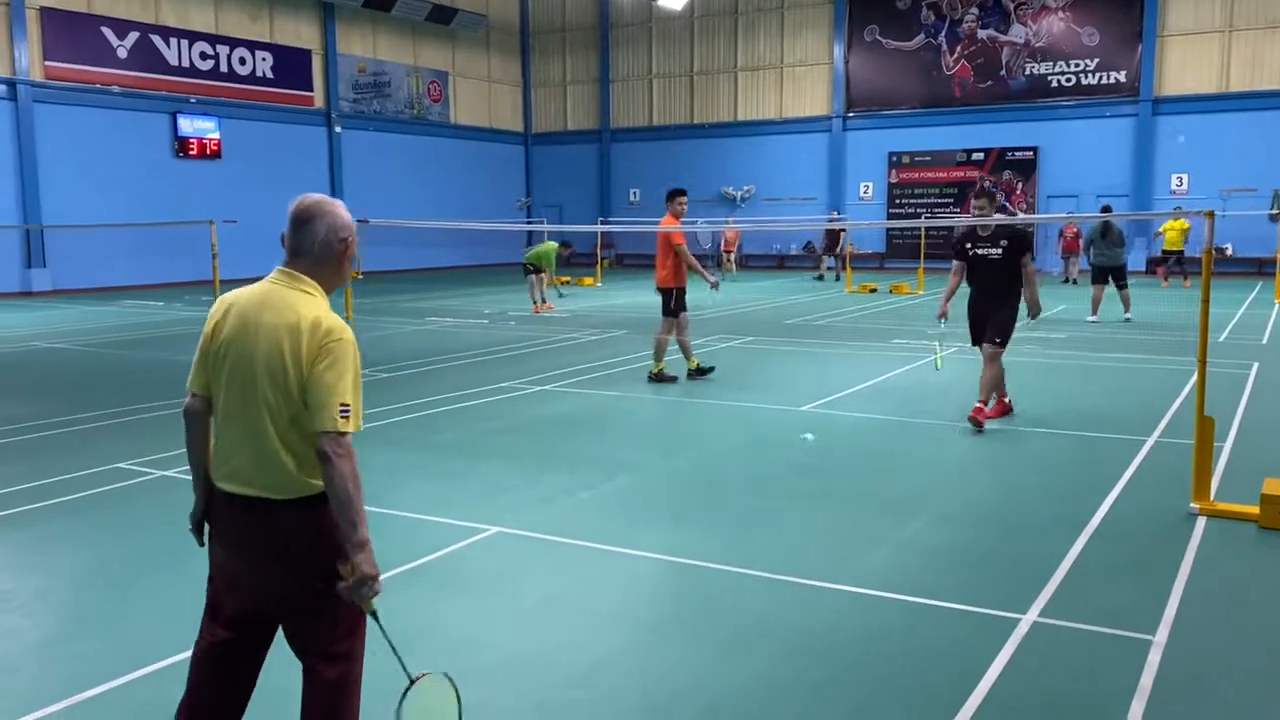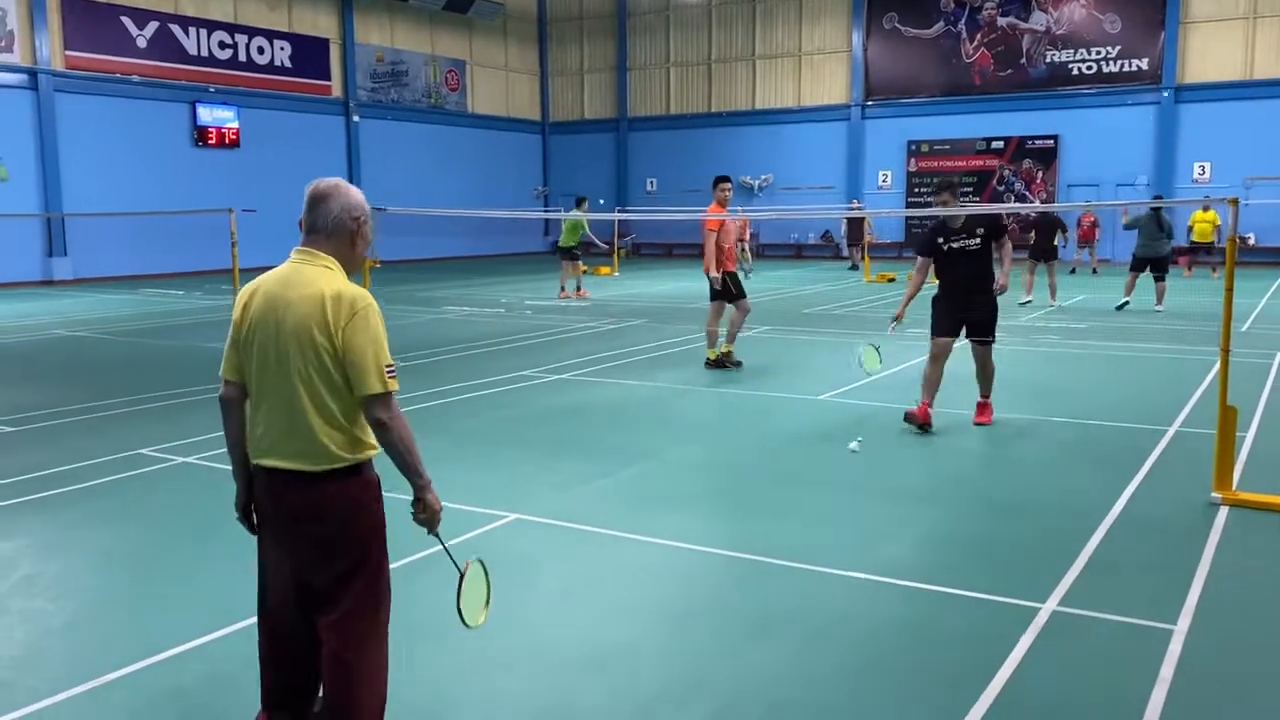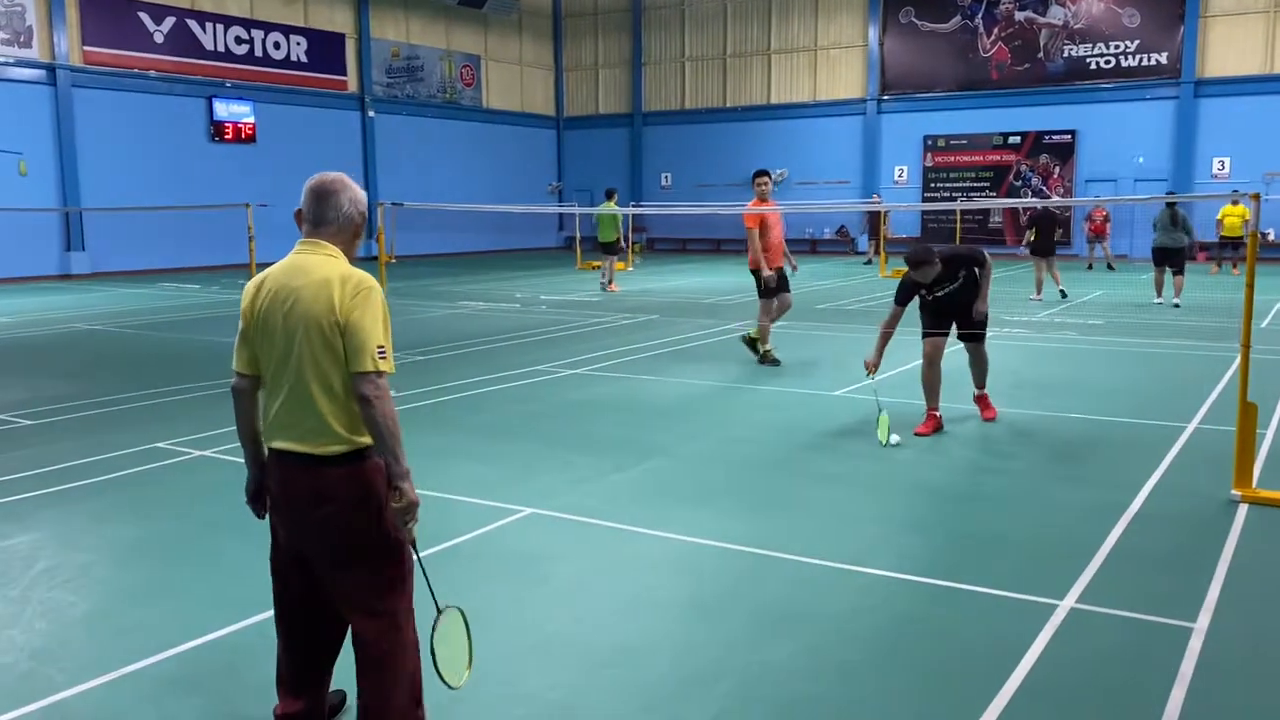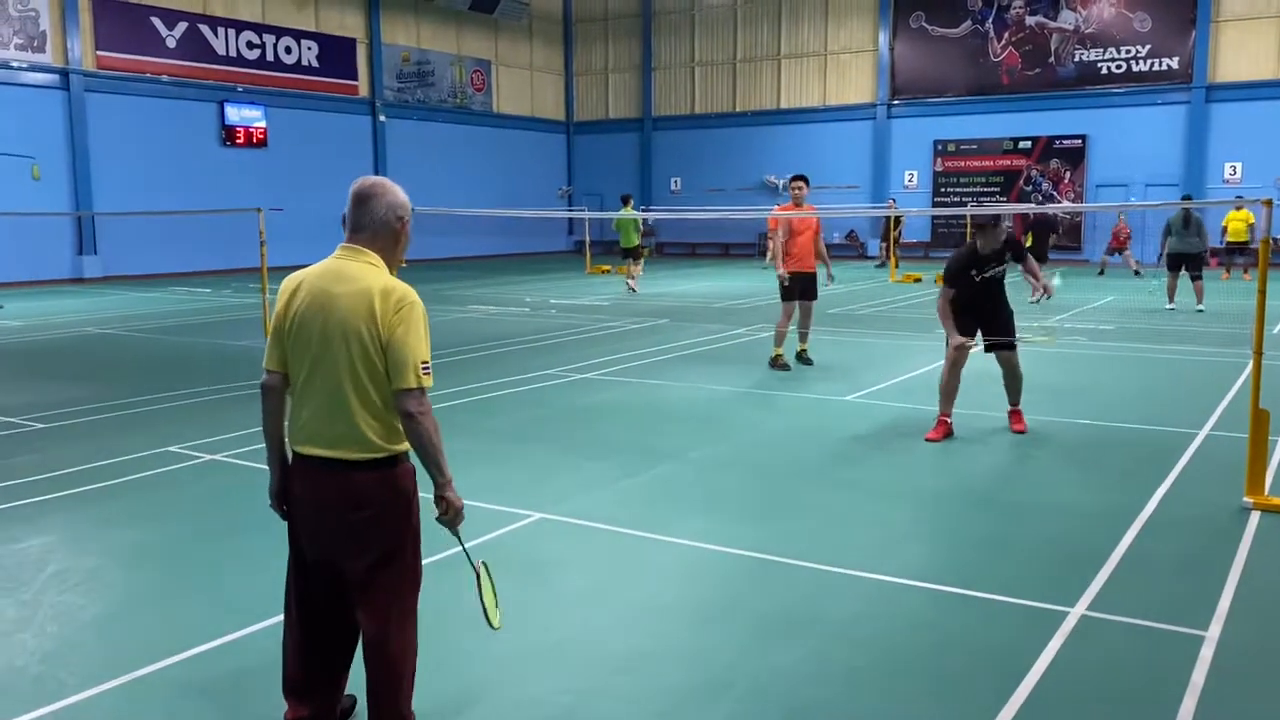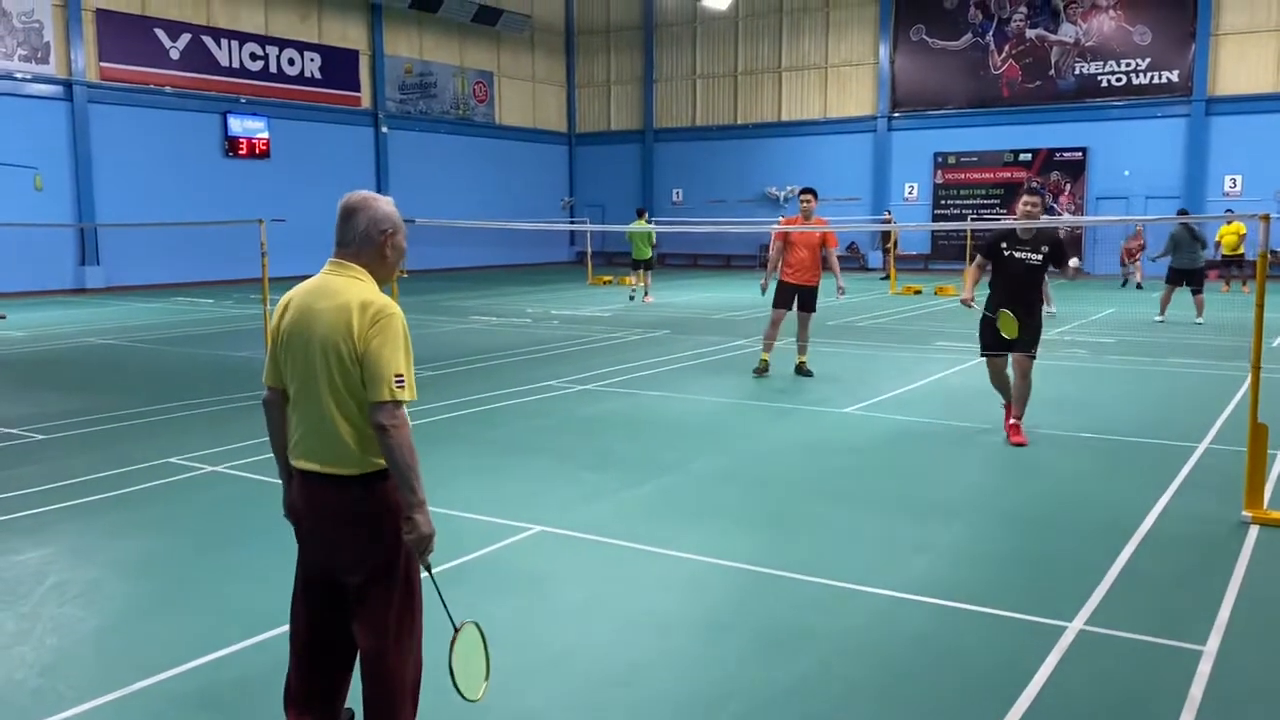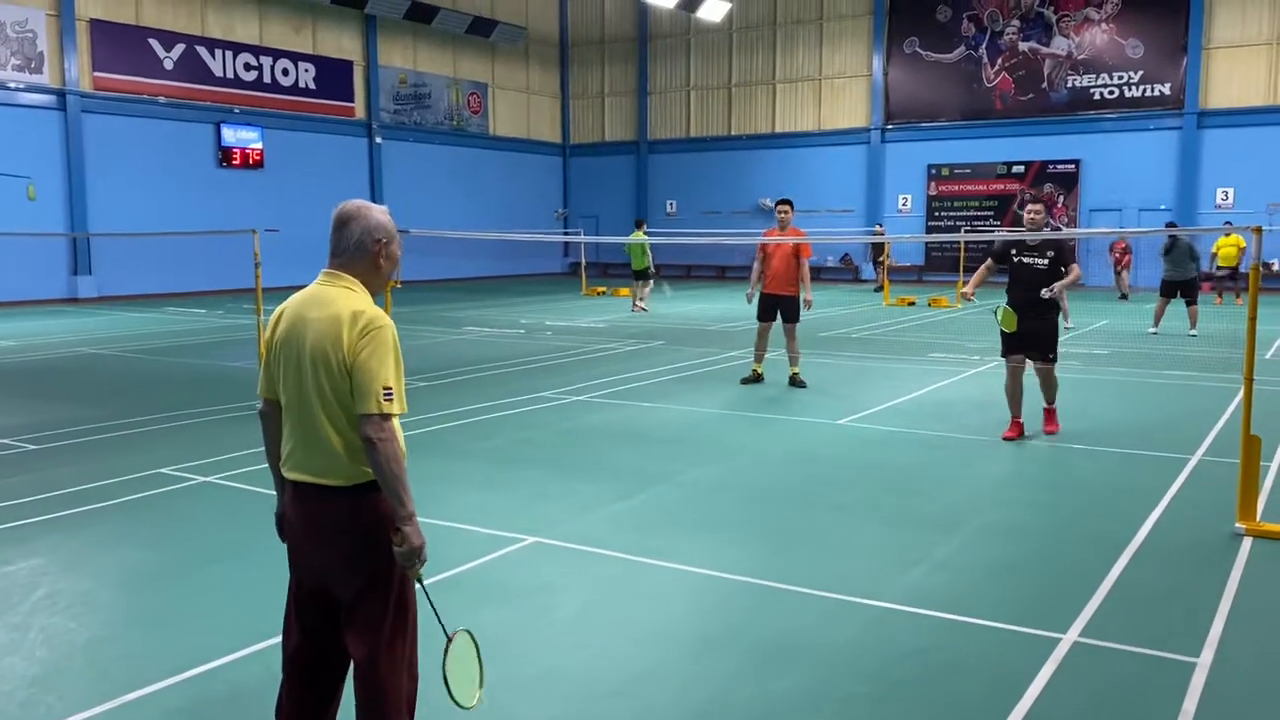
dt=0.5s
person 1, frame 1
left shoulder: (227, 307)
right shoulder: (327, 331)
left elbow: (195, 411)
right elbow: (332, 449)
left wrist: (204, 493)
right wrist: (358, 546)
left hip: (232, 507)
right hip: (303, 515)
left knee: (224, 637)
right knee: (330, 647)
person 1, frame 2
left shoulder: (254, 293)
right shoulder: (349, 301)
left elbow: (231, 398)
right elbow: (380, 411)
left wrist: (244, 481)
right wrist: (422, 486)
left hip: (272, 485)
right hip: (338, 488)
left knee: (285, 612)
right knee: (352, 623)
person 1, frame 3
left shoulder: (261, 285)
right shoulder: (356, 286)
left elbow: (243, 388)
right elbow: (370, 391)
left wrist: (255, 467)
right wrist: (401, 477)
left hip: (284, 469)
right hip: (347, 471)
left knee: (301, 600)
right knee: (380, 603)
person 1, frame 4
left shoulder: (295, 286)
right shoulder: (395, 297)
left elbow: (272, 386)
right elbow: (412, 407)
left wrist: (278, 468)
right wrist: (444, 485)
left hip: (308, 475)
right hip: (375, 479)
left knee: (314, 605)
right knee: (388, 615)
person 1, frame 5
left shoulder: (292, 301)
right shoulder: (376, 309)
left elbow: (273, 402)
right elbow: (388, 420)
left wrist: (289, 480)
right wrist: (417, 506)
left hip: (309, 487)
right hip: (366, 493)
left knee: (317, 617)
right knee: (387, 628)
person 1, frame 6
left shoulder: (287, 311)
right shoulder: (368, 321)
left elbow: (269, 412)
right elbow: (375, 433)
left wrist: (284, 492)
right wrist: (407, 519)
left hip: (302, 500)
right hip: (359, 505)
left knee: (310, 632)
right knee: (381, 642)
person 2, frame 1
left shoulder: (1011, 234)
right shoulder: (964, 238)
left elbow: (1027, 266)
right elbow: (956, 274)
left wrist: (1033, 298)
right wrist: (944, 303)
left hip: (1005, 304)
right hip: (978, 304)
left knee: (991, 354)
right knee: (988, 356)
left ankle: (980, 409)
right ankle: (1002, 400)
person 2, frame 2
left shoulder: (986, 220)
right shoulder: (933, 233)
left elbow: (1004, 244)
right elbow: (920, 272)
left wrist: (1004, 274)
right wrist: (904, 306)
left hip: (982, 300)
right hip: (947, 300)
left knee: (983, 355)
right knee: (937, 352)
left ankle: (984, 403)
right ankle: (924, 410)
person 2, frame 3
left shoulder: (960, 256)
right shoulder: (909, 282)
left elbow: (986, 262)
right elbow: (893, 318)
left wrist: (983, 299)
right wrist: (877, 355)
left hip: (970, 304)
right hip: (935, 310)
left knee: (977, 350)
right knee: (931, 354)
left ankle: (981, 395)
right ankle: (933, 415)
person 2, frame 4
left shoulder: (1009, 243)
right shoulder: (960, 260)
left elbow: (1026, 259)
right elbow: (944, 299)
left wrist: (1039, 280)
right wrist: (952, 334)
left hip: (997, 308)
right hip: (963, 312)
left knee: (1010, 363)
right knee: (953, 360)
left ankle: (1015, 411)
right ankle: (943, 421)
person 2, frame 5
left shoulder: (1050, 240)
right shoulder: (999, 237)
left elbow: (1066, 270)
right elbow: (978, 265)
left wrist: (1074, 269)
right wrist: (968, 290)
left hip: (1028, 314)
right hip: (995, 312)
left knee: (1022, 365)
right knee: (995, 369)
left ankle: (1014, 423)
right ankle: (1011, 403)
person 2, frame 6
left shoulder: (1058, 244)
right shoulder: (1011, 244)
left elbow: (1075, 272)
right elbow: (988, 266)
left wrist: (1063, 283)
right wrist: (971, 286)
left hip: (1045, 319)
right hip: (1013, 317)
left knee: (1044, 370)
right knee: (1013, 368)
left ankle: (1050, 410)
right ankle: (1016, 422)
person 3, frame 1
left shoulder: (668, 223)
right shoulder: (673, 226)
right elbow: (686, 256)
left wrist: (660, 281)
right wrist: (708, 277)
left hip: (672, 282)
right hip: (673, 283)
left knee: (682, 324)
right knee: (667, 327)
left ankle: (693, 366)
right ankle: (656, 371)
person 3, frame 2
left shoulder: (724, 213)
right shoulder: (714, 213)
right elbow: (710, 243)
right wrist: (713, 270)
left hip: (725, 269)
right hip: (721, 270)
left knee: (716, 313)
right knee: (743, 307)
left ankle: (713, 357)
right ankle: (726, 350)
person 3, frame 3
left shoulder: (774, 206)
right shoulder: (753, 209)
right elbow: (754, 241)
left wrist: (789, 258)
right wrist: (764, 268)
left hip: (778, 265)
right hip: (763, 267)
left knee: (785, 303)
right knee: (767, 307)
left ankle: (754, 336)
right ankle: (764, 351)
person 3, frame 4
left shoulder: (814, 213)
right shoulder: (781, 212)
left elbow: (819, 242)
right elbow: (777, 242)
left wrist: (828, 267)
right wrist: (779, 267)
left hip: (810, 270)
right hip: (789, 271)
left knee: (807, 310)
right knee: (788, 312)
left ankle: (802, 350)
right ankle: (776, 355)
person 3, frame 5
left shoulder: (824, 227)
right shoulder: (787, 223)
left elbow: (831, 255)
right elbow: (777, 252)
left wrist: (839, 279)
right wrist: (767, 277)
left hip: (811, 282)
right hip: (786, 279)
left knee: (804, 322)
right knee: (775, 318)
left ankle: (801, 363)
right ankle: (764, 360)
person 3, frame 6
left shoulder: (800, 236)
right shoulder: (766, 235)
left elbow: (804, 265)
right elbow: (758, 263)
left wrist: (808, 292)
right wrist: (751, 287)
left hip: (790, 293)
right hip: (767, 292)
left knee: (791, 333)
right knee: (762, 331)
left ankle: (794, 374)
right ankle: (757, 371)
